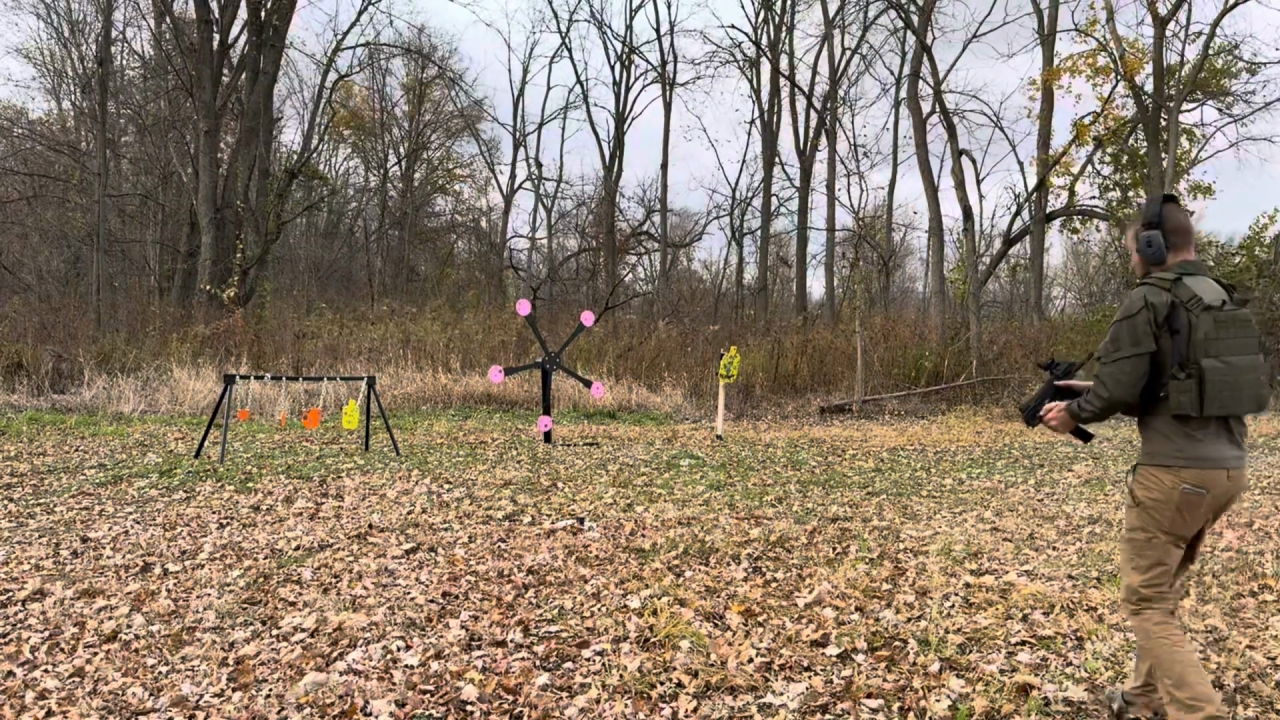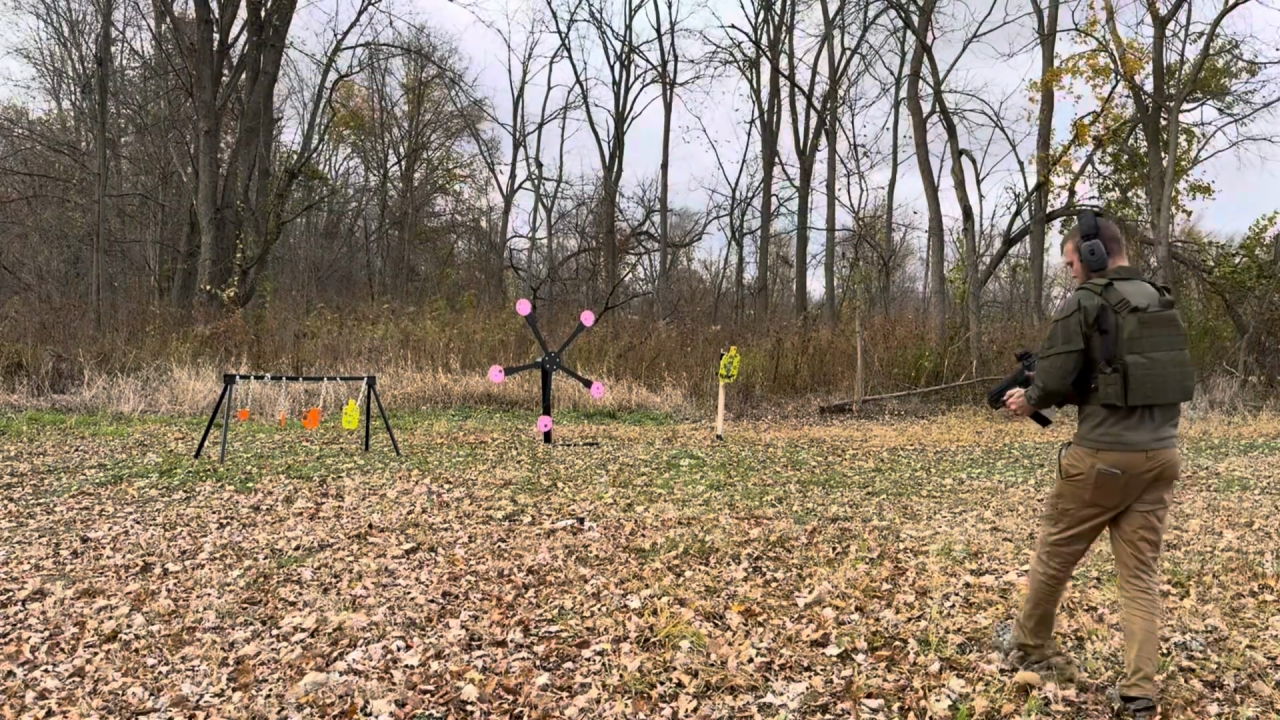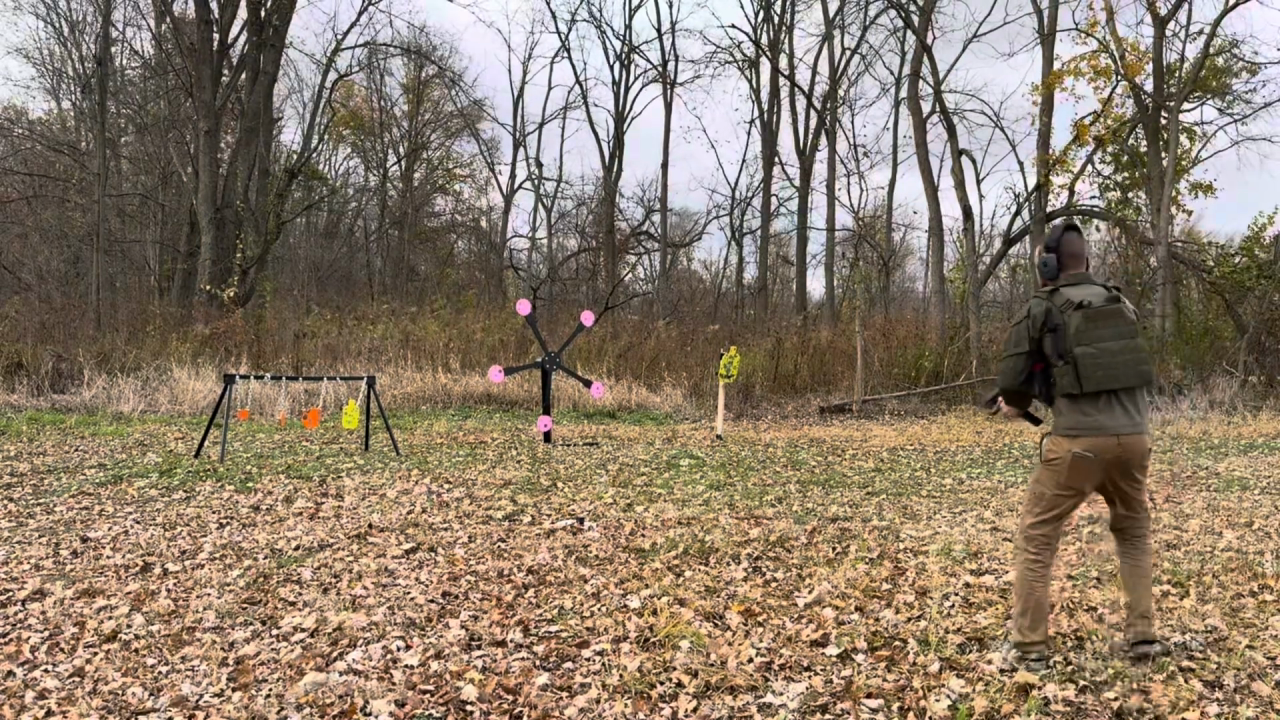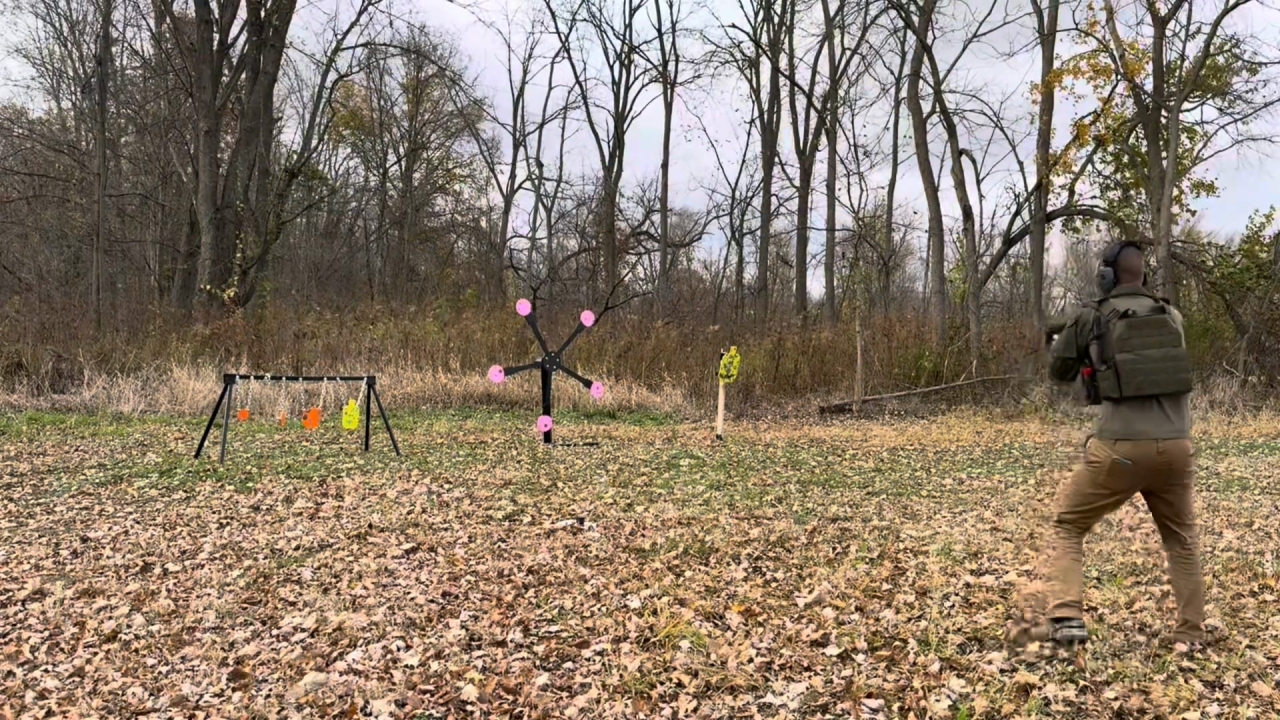
dt=0.4s
person 1, frame 1
left shoulder: (1147, 301)
right shoulder: (1226, 302)
left elbow: (1119, 388)
left wrist: (1074, 412)
right wrist: (1094, 389)
left hip: (1174, 473)
right hip: (1228, 470)
left knee: (1147, 603)
right knee: (1161, 588)
person 1, frame 2
left shoulder: (1084, 303)
right shoulder: (1162, 303)
left elbow: (1054, 378)
left wrist: (1029, 399)
right wrist: (1046, 391)
left hip: (1103, 457)
right hip: (1160, 457)
left knee: (1056, 554)
right knee: (1140, 575)
left ankle: (1029, 646)
person 1, frame 3
left shoulder: (1041, 309)
right shoulder: (1123, 305)
left elbow: (1013, 379)
left wrist: (1016, 404)
left hip: (1077, 443)
right hip: (1133, 439)
left knee: (1036, 540)
right knee: (1133, 534)
left ankle: (1030, 646)
right ankle: (1142, 633)
person 1, frame 4
left shoulder: (1090, 318)
right shoulder: (1171, 316)
left elbow: (1060, 371)
left wrist: (1061, 343)
left hip: (1119, 447)
right hip: (1174, 446)
left knee: (1067, 525)
right knee: (1181, 539)
left ankle: (1066, 617)
right ankle: (1190, 633)
